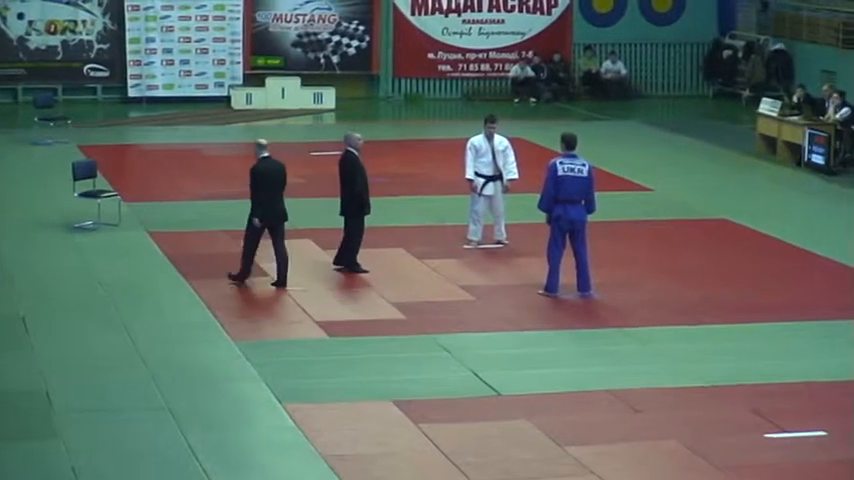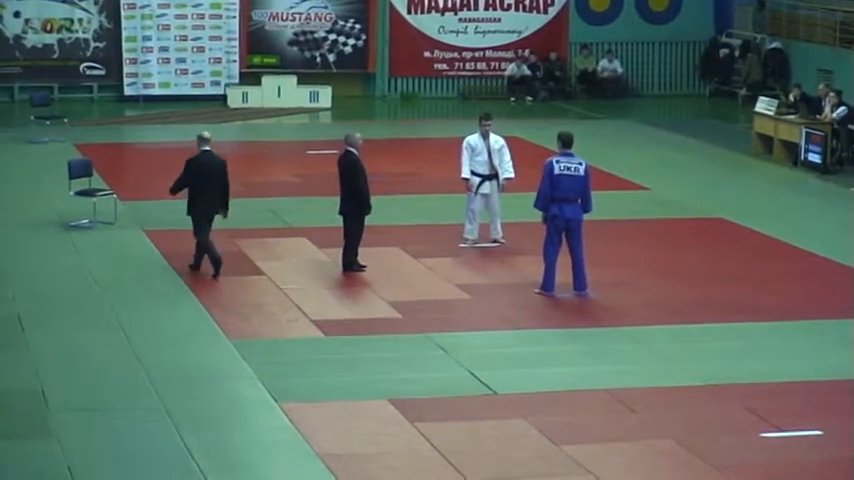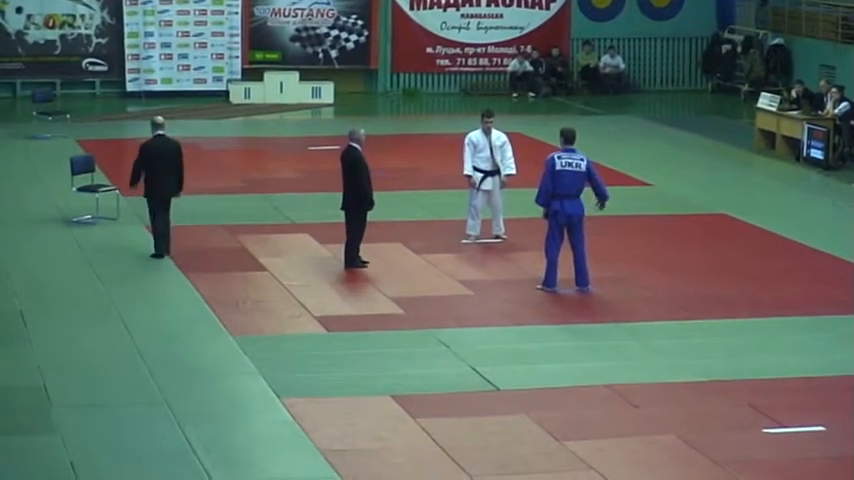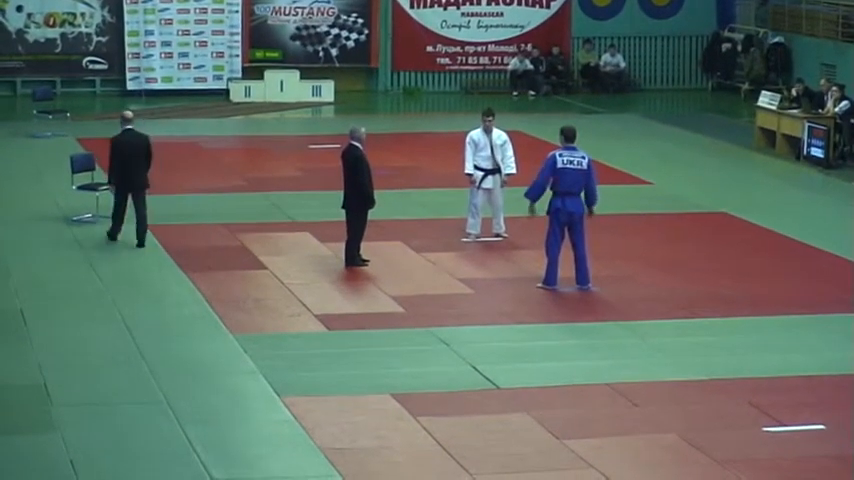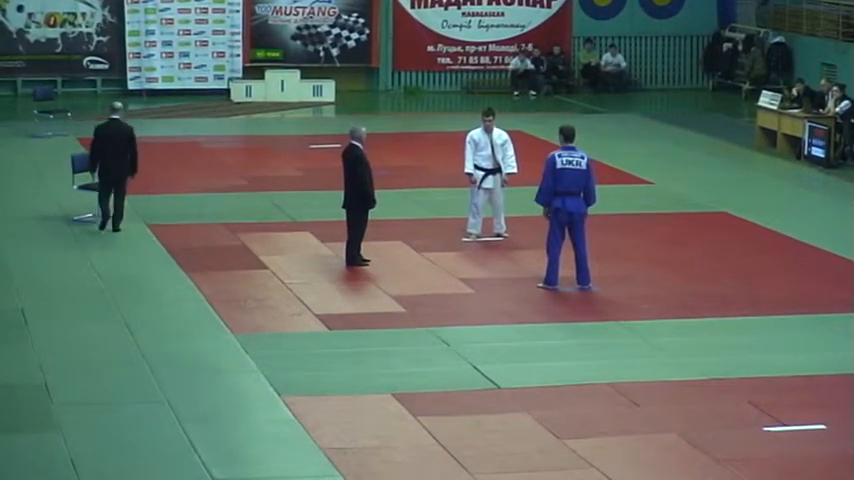
dt=0.7s
person 1, frame 1
left shoulder: (555, 164)
right shoulder: (586, 166)
left elbow: (548, 191)
right elbow: (590, 193)
left wrist: (547, 211)
right wrist: (588, 211)
left hip: (560, 212)
right hip: (578, 213)
left knee: (555, 251)
right knee: (581, 252)
left ankle: (552, 288)
right ankle: (585, 288)
person 1, frame 2
left shoulder: (552, 163)
right shoulder: (583, 165)
left elbow: (545, 189)
right elbow: (586, 192)
left wrist: (544, 210)
right wrist: (583, 211)
left hip: (556, 211)
right hip: (575, 211)
left knee: (551, 250)
right knee: (577, 250)
left ankle: (548, 287)
right ankle: (581, 287)
person 1, frame 3
left shoulder: (553, 159)
right shoulder: (584, 160)
left elbow: (546, 185)
right elbow: (596, 183)
left wrist: (545, 206)
right wrist: (602, 198)
left hip: (558, 206)
right hip: (576, 207)
left knee: (553, 246)
right knee: (578, 246)
left ankle: (550, 283)
right ankle: (583, 283)
person 1, frame 4
left shoulder: (554, 156)
right shoulder: (585, 158)
left elbow: (541, 181)
right elbow: (591, 186)
left wrist: (532, 202)
right wrist: (590, 205)
left hip: (559, 204)
right hip: (577, 204)
left knee: (554, 244)
right knee: (579, 244)
left ankle: (550, 282)
right ankle: (583, 282)
person 1, frame 5
left shoulder: (554, 157)
right shoulder: (584, 158)
left elbow: (547, 184)
right elbow: (590, 186)
left wrist: (545, 205)
right wrist: (587, 205)
left hip: (559, 204)
right hip: (577, 205)
left knee: (554, 244)
right knee: (580, 244)
left ankle: (551, 281)
right ankle: (584, 281)
person 2, frame 1
left shoulder: (257, 169)
right shoulder: (280, 166)
left elbow: (255, 194)
left wrist: (256, 216)
left hip: (260, 213)
right hip: (277, 212)
left knee: (250, 243)
right knee: (279, 245)
left ankle: (242, 275)
right ankle: (282, 279)
person 2, frame 2
left shoulder: (193, 162)
right shoulder: (221, 161)
left elbow: (183, 181)
right elbow: (225, 186)
left wrist: (173, 190)
right wrist: (225, 207)
left hip: (197, 205)
right hip: (214, 204)
left knee: (201, 234)
right knee: (204, 233)
left ankle: (216, 260)
right ankle: (196, 263)
person 2, frame 3
left shoulder: (146, 146)
right shoulder: (175, 144)
left elbow: (138, 167)
right elbow: (180, 168)
left wrist: (133, 183)
right wrist: (179, 187)
left hip: (153, 189)
right hip: (170, 187)
left knee: (156, 218)
right knee: (165, 216)
left ankle: (160, 250)
right ankle: (166, 247)
person 2, frame 4
left shoulder: (116, 140)
right shoulder: (144, 138)
left elbow: (113, 163)
right elbow: (148, 159)
left wrist: (111, 182)
left hip: (122, 181)
right hip: (139, 180)
left knee: (119, 206)
right knee: (141, 208)
left ankle: (114, 233)
right ankle: (141, 238)
person 2, frame 5
left shoulder: (100, 128)
right shoulder: (128, 129)
left elbow: (95, 150)
right elbow: (133, 151)
left wrist: (93, 167)
right wrist: (133, 169)
left hip: (106, 169)
right hip: (123, 169)
left knee: (104, 194)
right knee: (120, 197)
left ankle: (105, 215)
right ankle: (116, 224)
person 3, frame 1
left shoulder: (347, 157)
right shoulder: (352, 159)
right elbow: (356, 184)
left wrist: (363, 202)
right wrist: (364, 203)
left hip: (350, 202)
right hip: (355, 203)
left knee: (351, 232)
right knee: (355, 233)
left ankle: (341, 259)
right ankle: (351, 264)
person 3, frame 2
left shoulder: (344, 157)
right shoulder: (353, 160)
right elbow: (359, 185)
right wrist: (366, 203)
left hip: (349, 202)
right hip: (355, 203)
left knee: (352, 233)
right knee: (354, 234)
left ankle: (351, 260)
right ankle: (349, 264)
person 3, frame 3
left shoulder: (347, 152)
right shoulder: (356, 156)
right elbow: (362, 181)
right wrist: (369, 199)
left hip: (351, 198)
right hip: (358, 200)
left knee: (354, 230)
right knee: (356, 230)
left ankle: (353, 256)
right ankle: (351, 260)
person 3, frame 4
left shoulder: (348, 151)
right shoulder: (357, 154)
right elbow: (363, 179)
right wrist: (370, 198)
left hip: (351, 196)
right hip: (358, 198)
left knee: (355, 228)
right knee: (356, 228)
left ankle: (354, 255)
right ankle: (352, 258)
person 3, frame 5
left shoulder: (348, 150)
right shoulder: (358, 154)
right elbow: (363, 179)
right wrist: (370, 198)
left hip: (352, 196)
right hip: (359, 198)
left knee: (356, 228)
right knee: (357, 228)
left ankle: (355, 255)
right ankle: (352, 258)
person 4, frame 1
left shoulder: (503, 142)
right shoulder: (474, 141)
left elbow: (509, 161)
right elbow: (470, 162)
left wrist: (508, 179)
right wrist: (471, 180)
left hip: (497, 181)
right hip: (480, 181)
left knee: (499, 211)
right knee: (477, 211)
left ankle: (500, 237)
right ankle: (474, 238)
person 4, frame 2
left shoulder: (499, 141)
right shoulder: (470, 141)
left elbow: (505, 160)
right elbow: (465, 161)
left wrist: (504, 178)
right wrist: (467, 179)
left hip: (493, 180)
right hip: (476, 180)
left knee: (495, 210)
right knee: (473, 209)
left ankle: (496, 236)
right ankle: (470, 237)
person 4, frame 3
left shoulder: (501, 137)
right shoulder: (472, 137)
left elbow: (507, 156)
right elbow: (468, 157)
left wrist: (506, 175)
right wrist: (469, 176)
left hip: (495, 176)
right hip: (479, 176)
left knee: (497, 206)
right knee: (475, 205)
left ankle: (498, 232)
right ankle: (472, 233)
person 4, frame 4
left shoulder: (502, 136)
right shoulder: (473, 136)
left elbow: (508, 156)
right elbow: (469, 156)
left wrist: (506, 174)
right wrist: (470, 174)
left hip: (496, 175)
right hip: (479, 174)
left knee: (497, 204)
right knee: (475, 204)
left ankle: (499, 230)
right ankle: (473, 231)
person 4, frame 5
left shoulder: (502, 135)
right shoulder: (473, 135)
left elbow: (509, 155)
right elbow: (469, 156)
left wrist: (507, 173)
right wrist: (470, 174)
left hip: (497, 174)
right hip: (480, 174)
left knee: (498, 204)
right knee: (476, 204)
left ankle: (500, 230)
right ankle: (473, 231)
